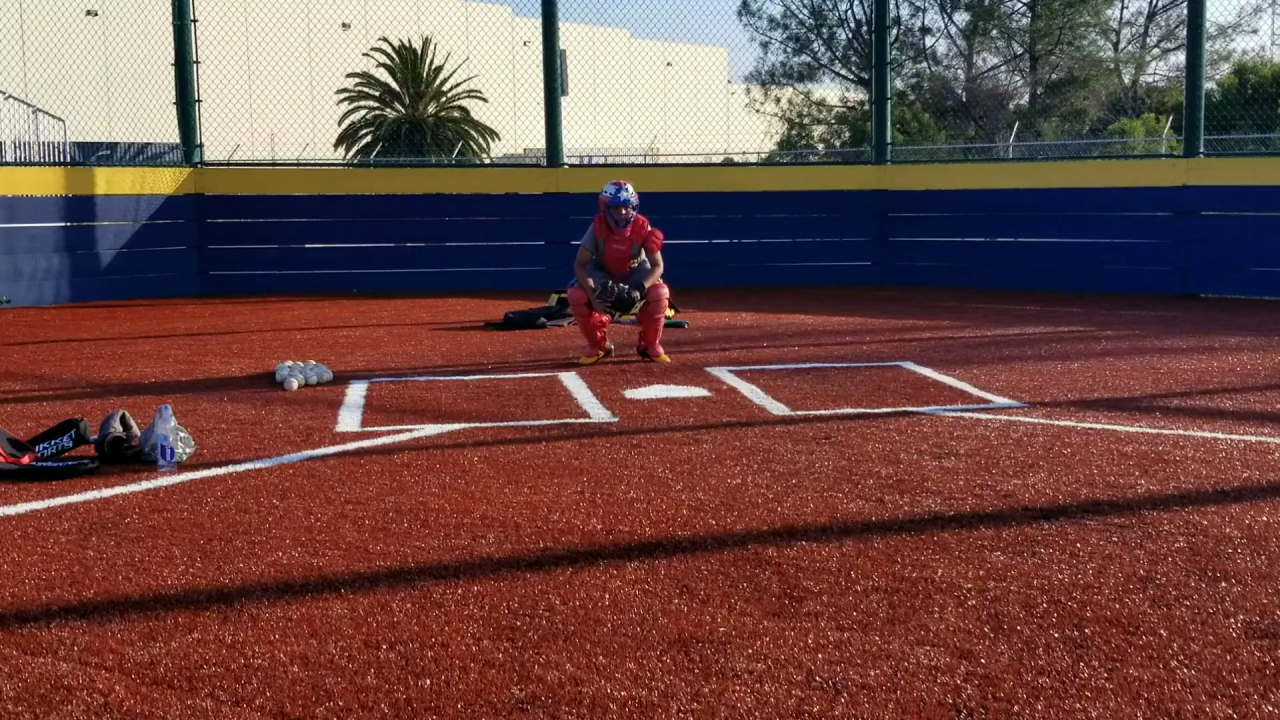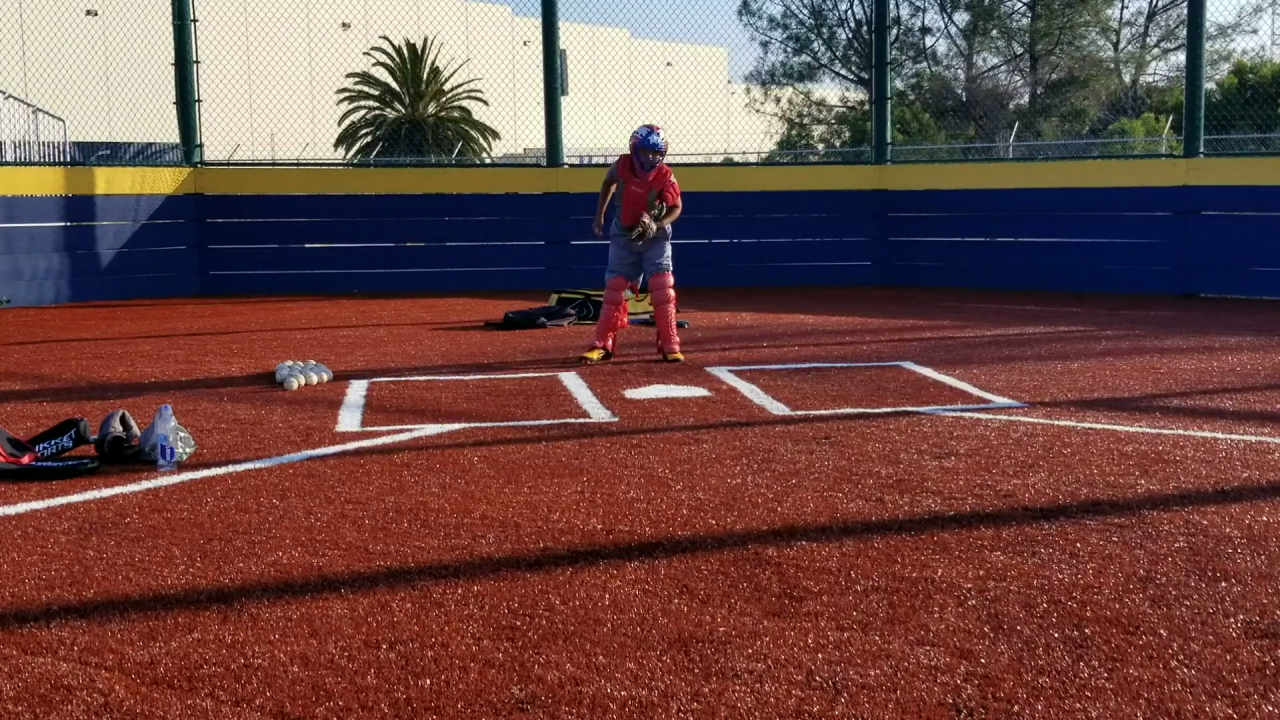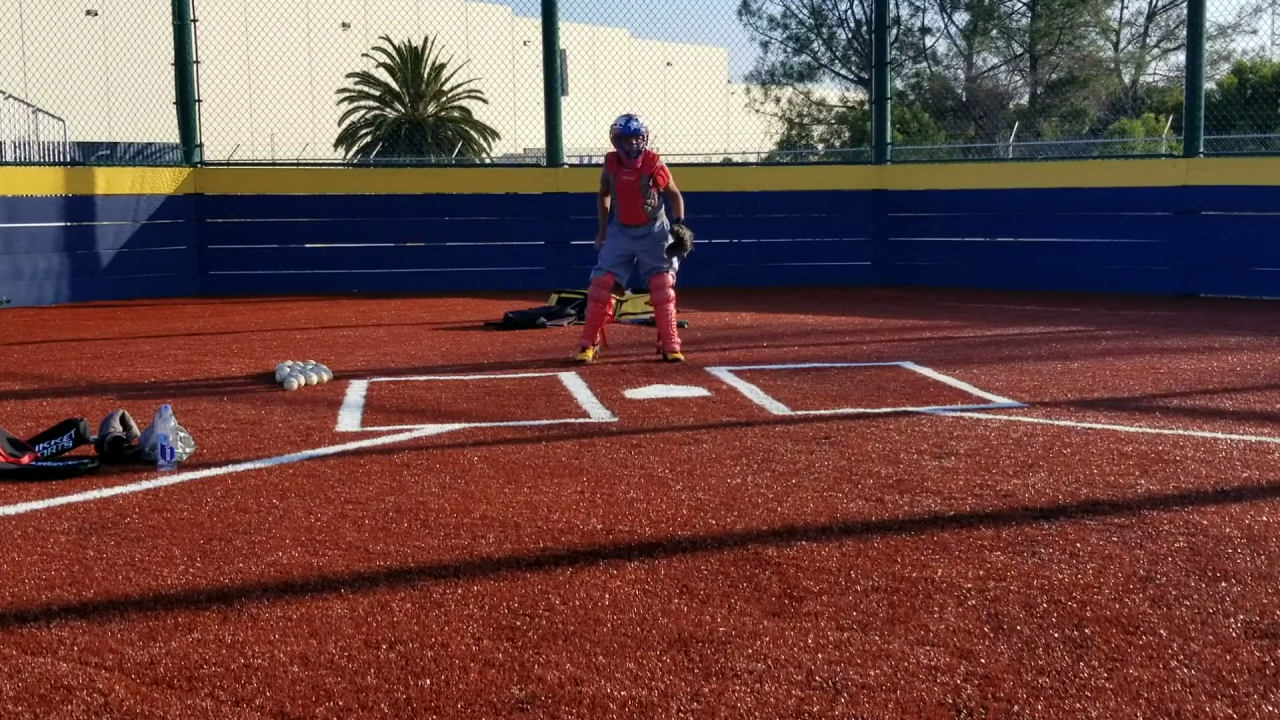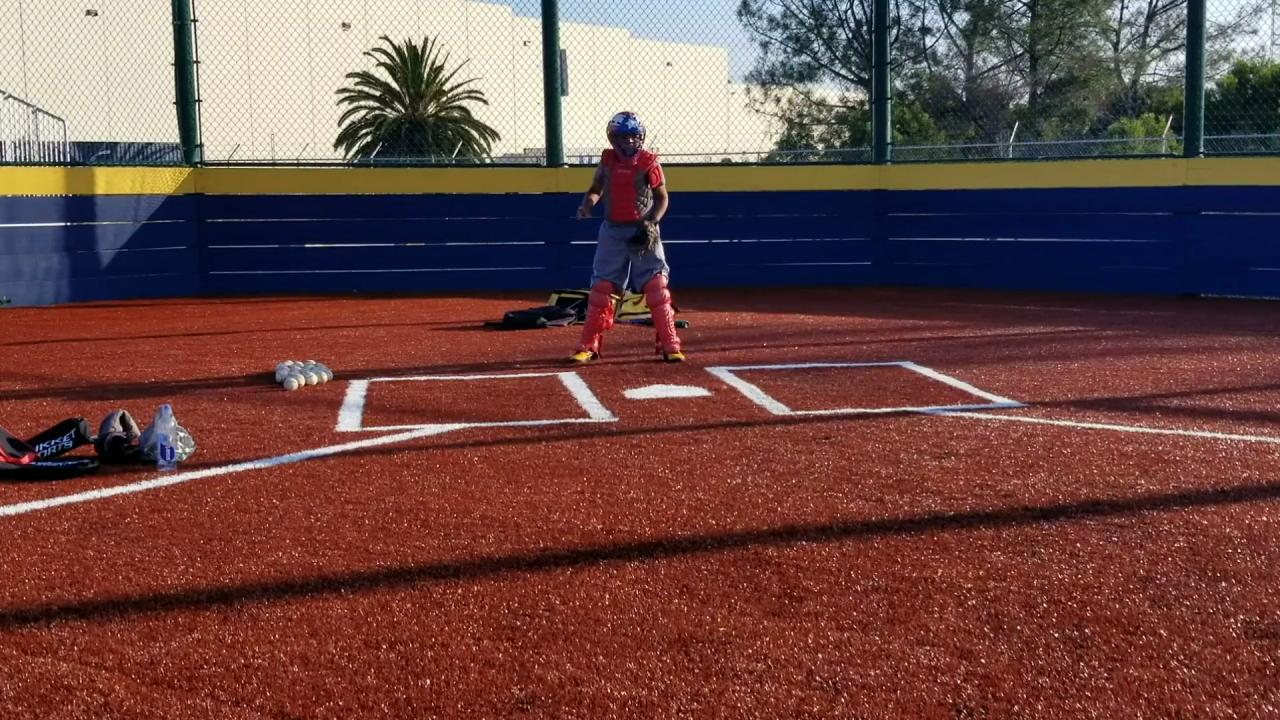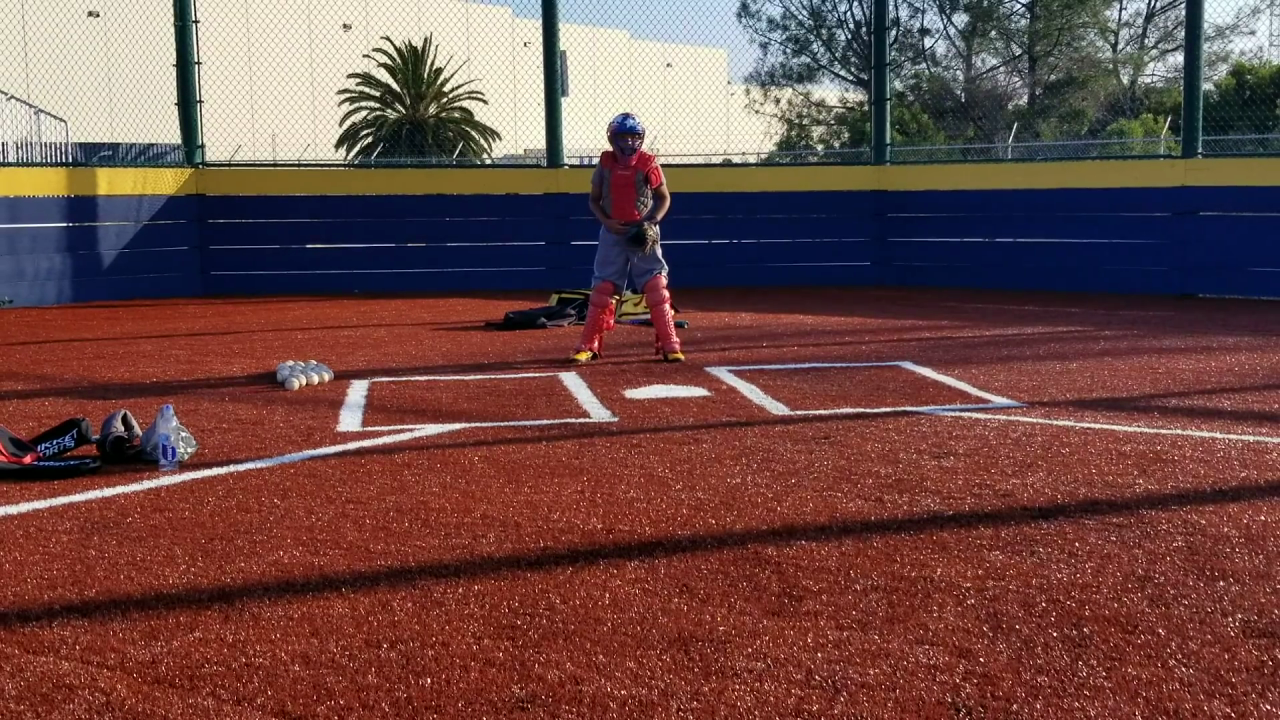
dt=1s
person 1, frame 1
left shoulder: (643, 228)
right shoulder: (598, 227)
left elbow: (658, 265)
right elbow: (581, 265)
left wrist: (640, 289)
right wrist: (593, 294)
left hip: (636, 272)
right hip: (603, 272)
left knee: (659, 294)
right knee: (577, 295)
left ankle: (651, 347)
right ankle: (598, 347)
person 1, frame 2
left shoulder: (665, 177)
right shoulder: (622, 165)
left elbow: (676, 207)
right elbow: (608, 184)
left wrist: (658, 225)
right wrist: (599, 215)
left hip: (653, 235)
right hip: (622, 233)
left knee: (662, 287)
right knee: (615, 286)
left ankle: (670, 347)
right ankle: (602, 345)
person 1, frame 3
left shoulder: (654, 164)
right shoulder: (611, 164)
left elbow: (674, 195)
right elbow: (604, 196)
left wrist: (679, 224)
right wrist: (603, 229)
left hip: (653, 231)
right hip: (621, 231)
left knee: (663, 287)
right knee: (601, 282)
left ankle: (670, 346)
right ankle: (589, 343)
person 1, frame 4
left shoulder: (649, 163)
right shoulder: (607, 161)
left elbow: (662, 197)
right elbow: (595, 190)
left wrist: (653, 222)
right wrist: (586, 205)
left hip: (643, 232)
right hip: (612, 231)
left knee: (657, 287)
right knee: (601, 288)
left ankle: (670, 345)
right ankle: (588, 346)
person 1, frame 5
left shoulder: (648, 164)
right shoulder: (605, 164)
left elbow: (664, 198)
right elbow: (594, 200)
left wrist: (652, 223)
right wrist: (607, 222)
right hip: (612, 234)
left knee: (656, 288)
right knee: (602, 289)
left ankle: (670, 346)
right ankle: (588, 346)
